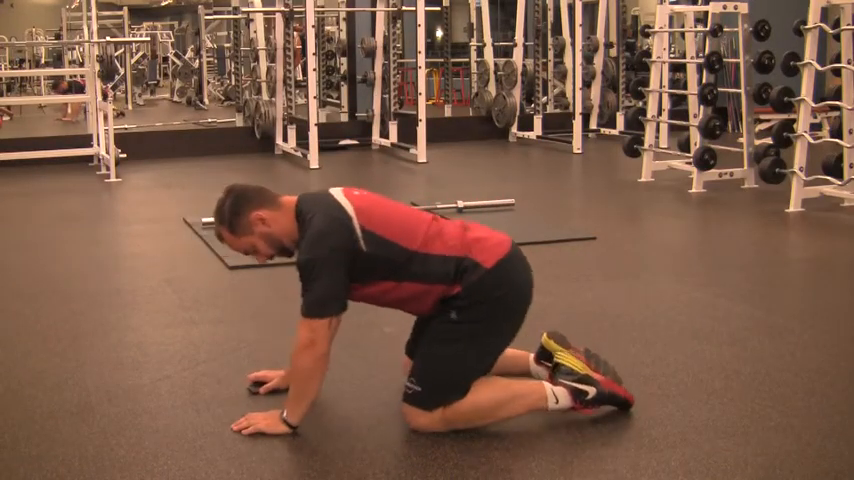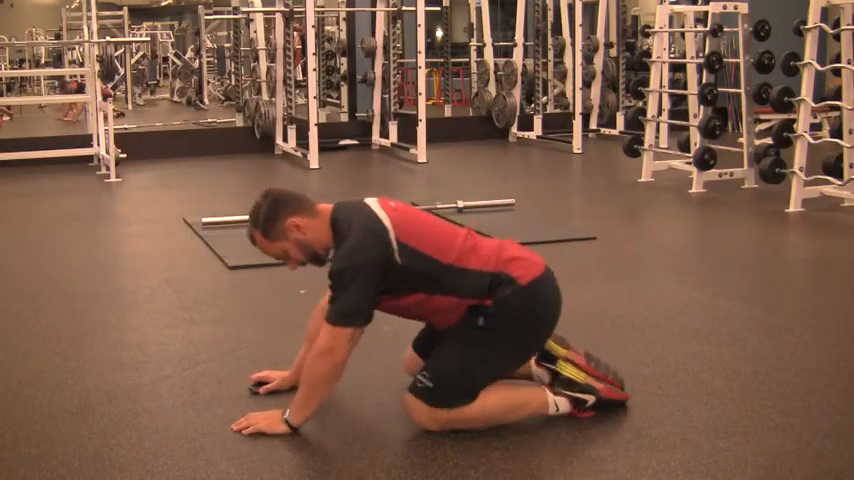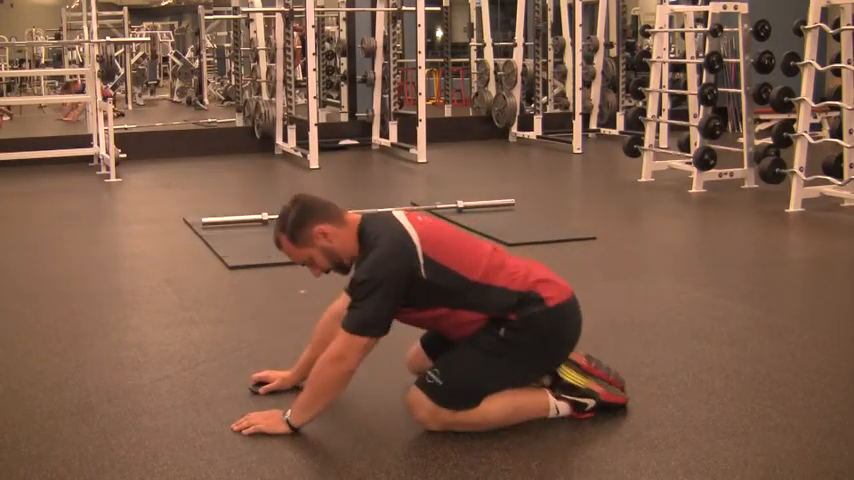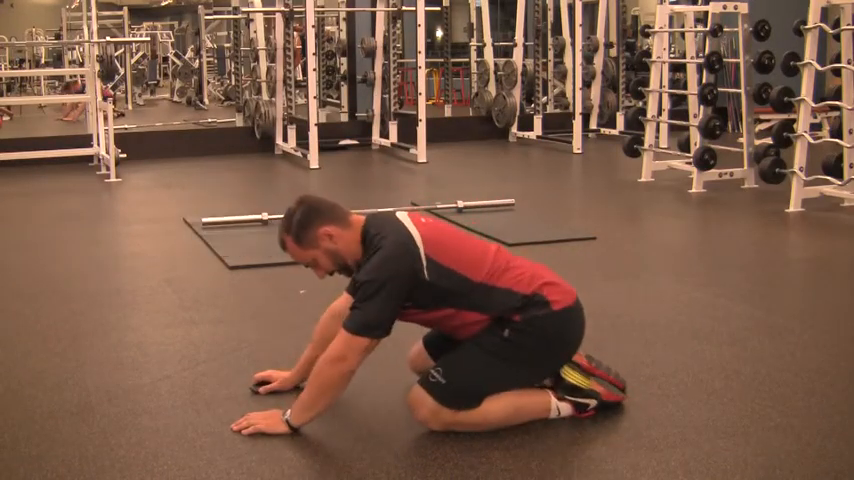
dt=0.4s
person 1, frame 1
left shoulder: (321, 237)
right shoulder: (321, 210)
left elbow: (314, 342)
right elbow: (316, 313)
left wrist: (288, 418)
right wrist: (291, 373)
left hip: (489, 285)
right hip: (488, 267)
left knee: (424, 412)
right knee: (420, 365)
left ankle: (566, 390)
right ankle: (544, 361)
person 1, frame 2
left shoulder: (357, 247)
right shoulder: (352, 218)
left elbow: (332, 351)
right elbow: (329, 310)
left wrist: (290, 419)
right wrist: (294, 374)
left hip: (520, 299)
right hip: (513, 284)
left knee: (426, 409)
right knee: (417, 365)
left ankle: (566, 395)
right ankle: (545, 364)
person 1, frame 3
left shoulder: (386, 257)
right shoulder: (379, 230)
left elbow: (343, 358)
right elbow: (341, 313)
left wrist: (291, 419)
right wrist: (295, 374)
left hip: (542, 317)
right hip: (529, 303)
left knee: (428, 407)
right knee: (420, 362)
left ankle: (567, 398)
right ankle: (549, 369)
person 1, frame 4
left shoulder: (389, 259)
right shoulder: (382, 231)
left elbow: (343, 359)
right elbow: (341, 313)
left wrist: (291, 420)
right wrist: (296, 375)
left hip: (546, 318)
right hip: (532, 304)
left knee: (430, 407)
right knee: (422, 361)
left ankle: (568, 398)
right ankle: (551, 369)
